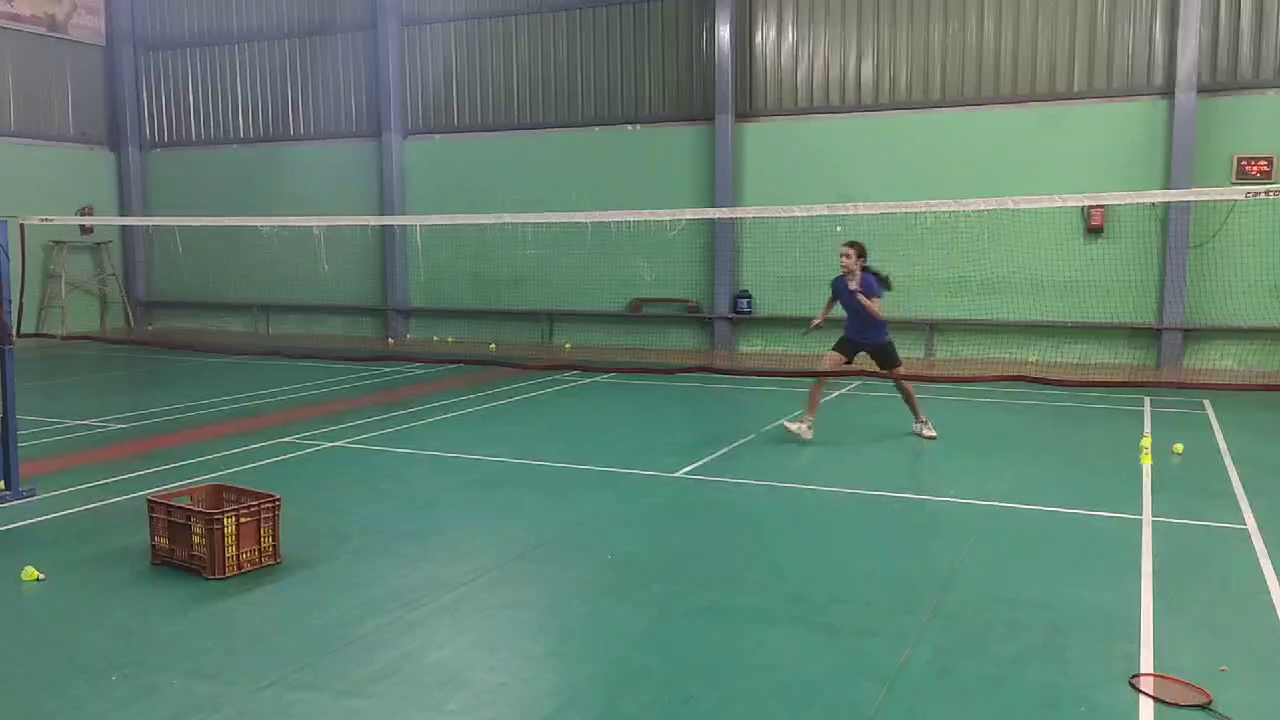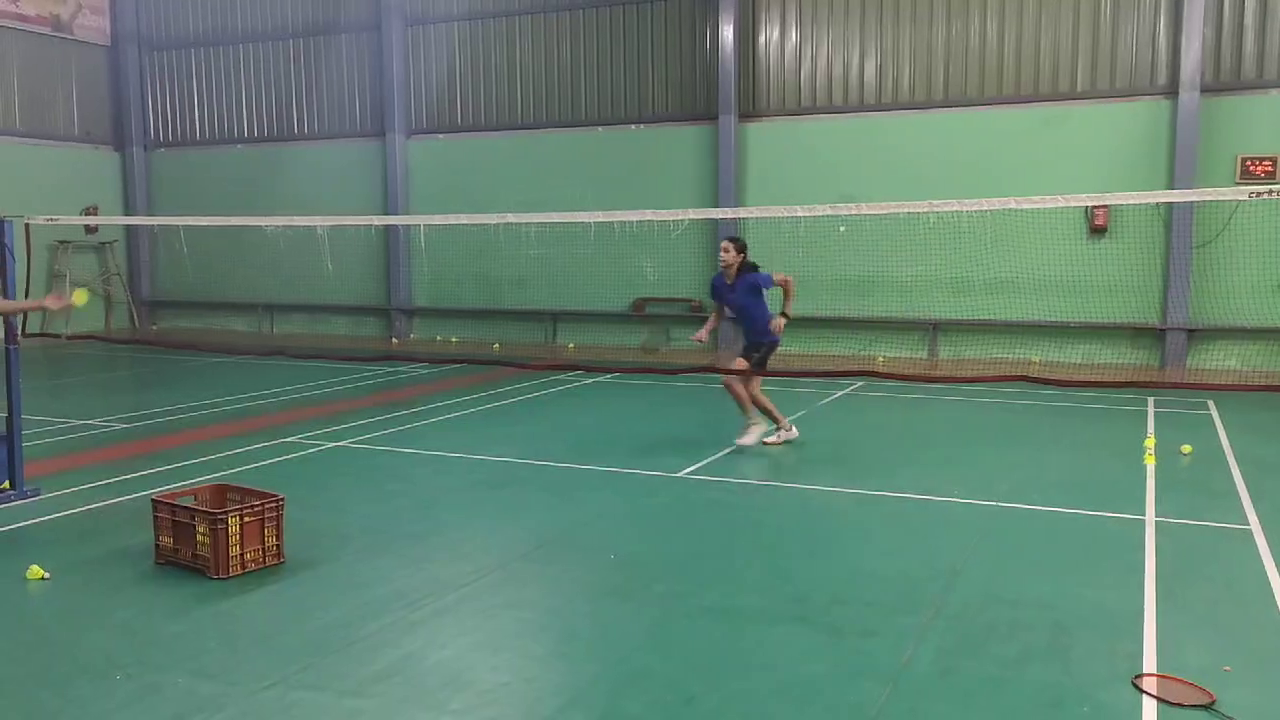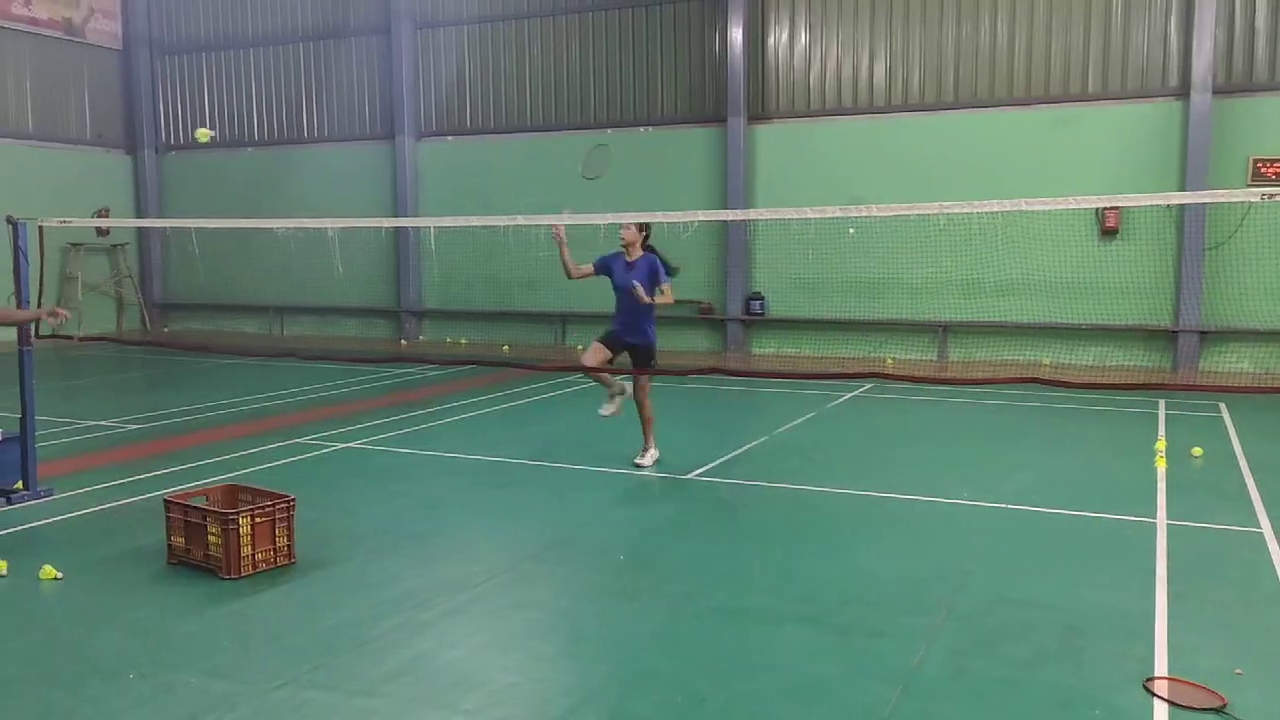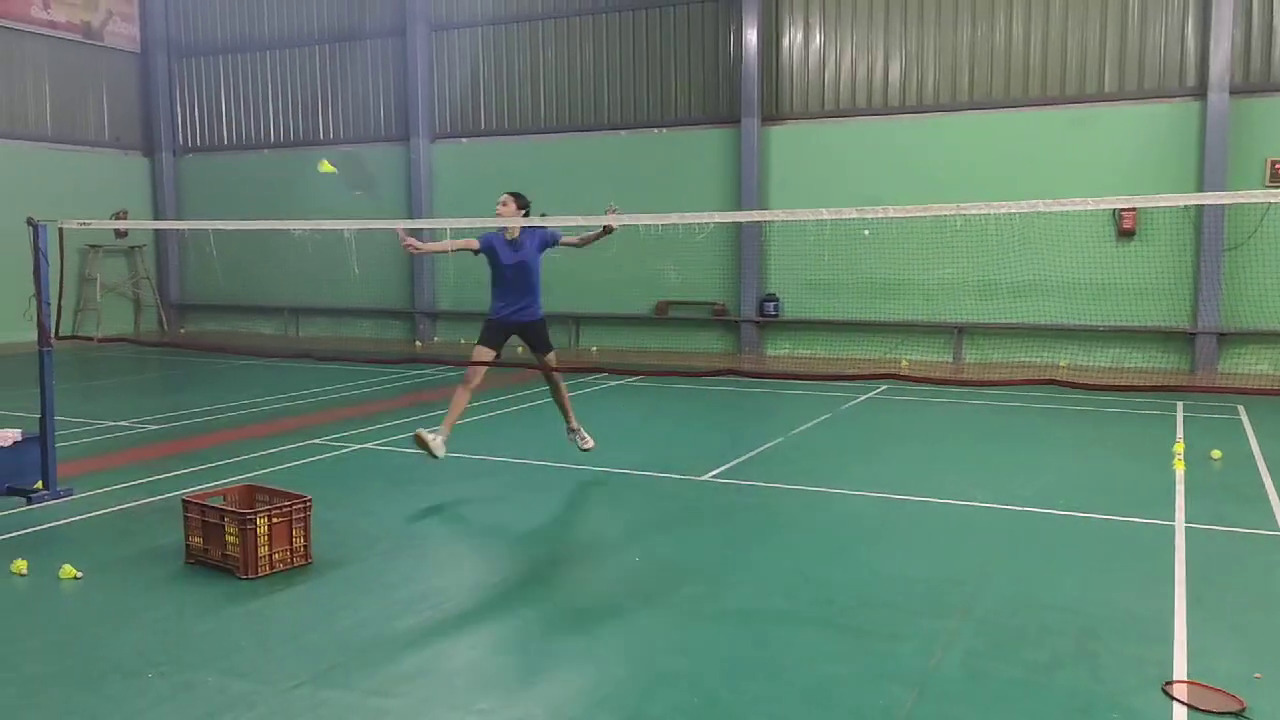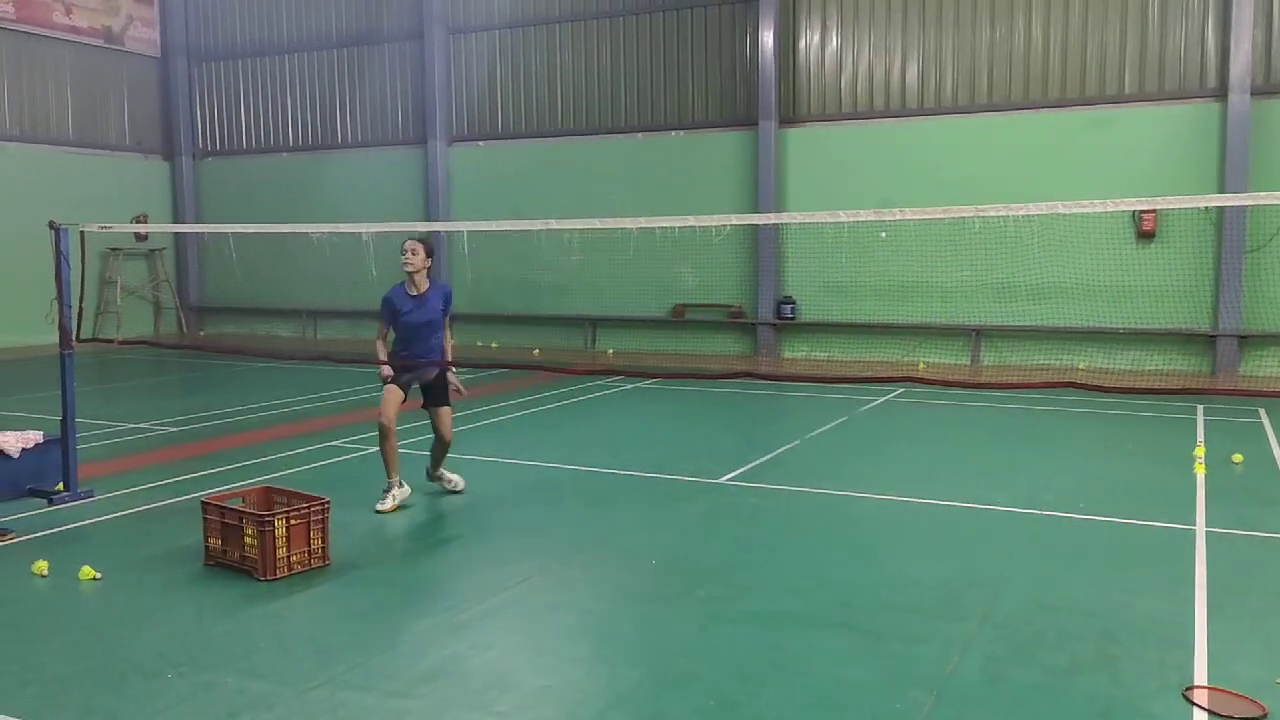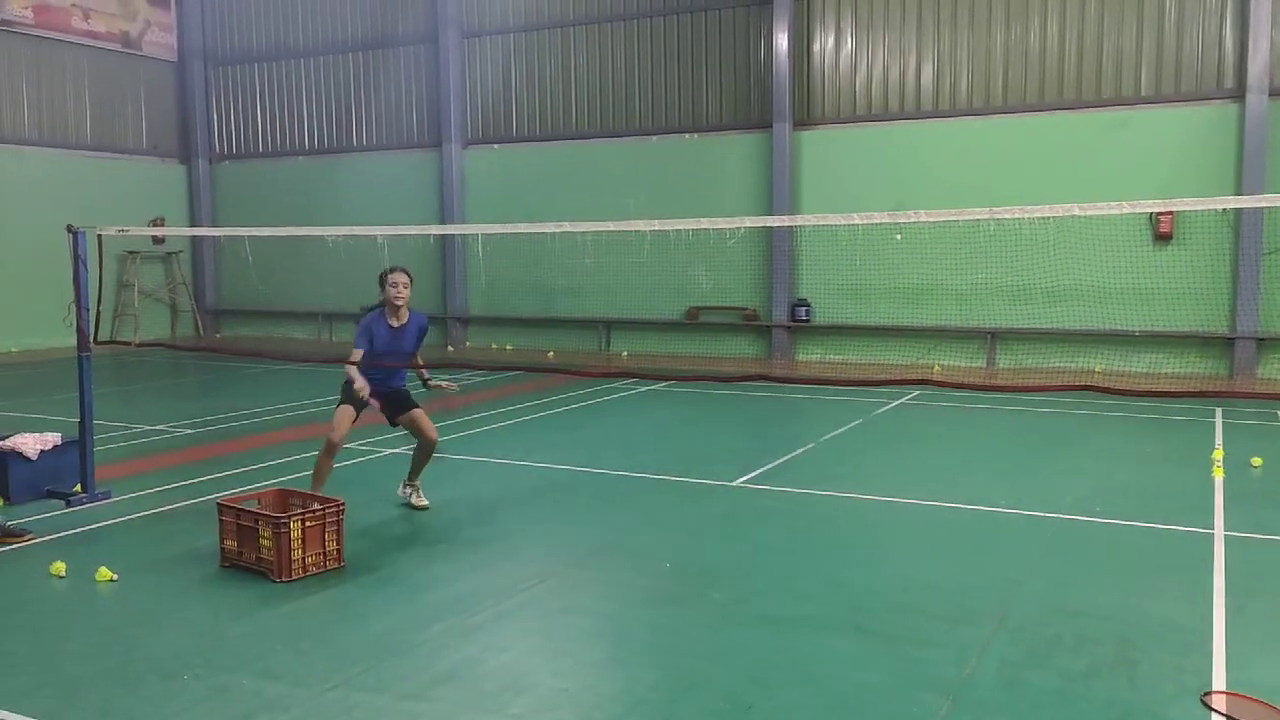
dt=0.3s
person 1, frame 1
left shoulder: (869, 281)
right shoulder: (838, 283)
left elbow: (878, 314)
left wrist: (856, 292)
right wrist: (821, 318)
left hip: (878, 340)
right hip: (852, 337)
left knee: (902, 383)
left ankle: (921, 422)
right ankle: (806, 424)
person 1, frame 2
left shoulder: (752, 279)
right shoulder: (718, 282)
left elbow: (788, 282)
right elbow: (718, 314)
left wrist: (784, 315)
right wrist: (705, 331)
left hip: (765, 338)
right hip: (750, 338)
left knee: (730, 380)
right knee: (752, 392)
left ankle: (754, 423)
right ankle: (785, 427)
person 1, frame 3
left shoulder: (652, 262)
right shoulder: (611, 260)
left elbow: (668, 298)
right elbow: (573, 273)
left wrist: (649, 300)
right wrist: (562, 244)
left hip: (643, 337)
right hip: (617, 331)
left knee: (641, 397)
right knee: (586, 363)
left ankle: (650, 448)
right ankle: (617, 388)
person 1, frame 4
left shoulder: (538, 236)
right shoulder: (491, 239)
left elbow: (578, 241)
right elbow: (457, 244)
left wrist: (603, 232)
right wrist: (421, 246)
left hip: (531, 318)
right hip: (499, 319)
left knee: (553, 377)
right knee: (471, 379)
left ankle: (573, 427)
right ankle: (439, 438)
person 1, frame 5
left shoulder: (442, 291)
right shoulder: (392, 297)
right elbow: (380, 338)
left wrist: (450, 368)
right wrist: (384, 364)
left hip: (433, 369)
right hip: (401, 366)
left knee: (444, 436)
right knee: (386, 422)
left ankle: (436, 470)
right ankle: (395, 486)
person 1, frame 6
left shoulder: (419, 322)
right shoulder: (371, 322)
right elbow: (352, 363)
left wrist: (428, 381)
right wrist: (358, 381)
left hip: (394, 389)
right hip: (362, 385)
left knee: (430, 439)
right knee: (334, 440)
left ankle: (410, 486)
